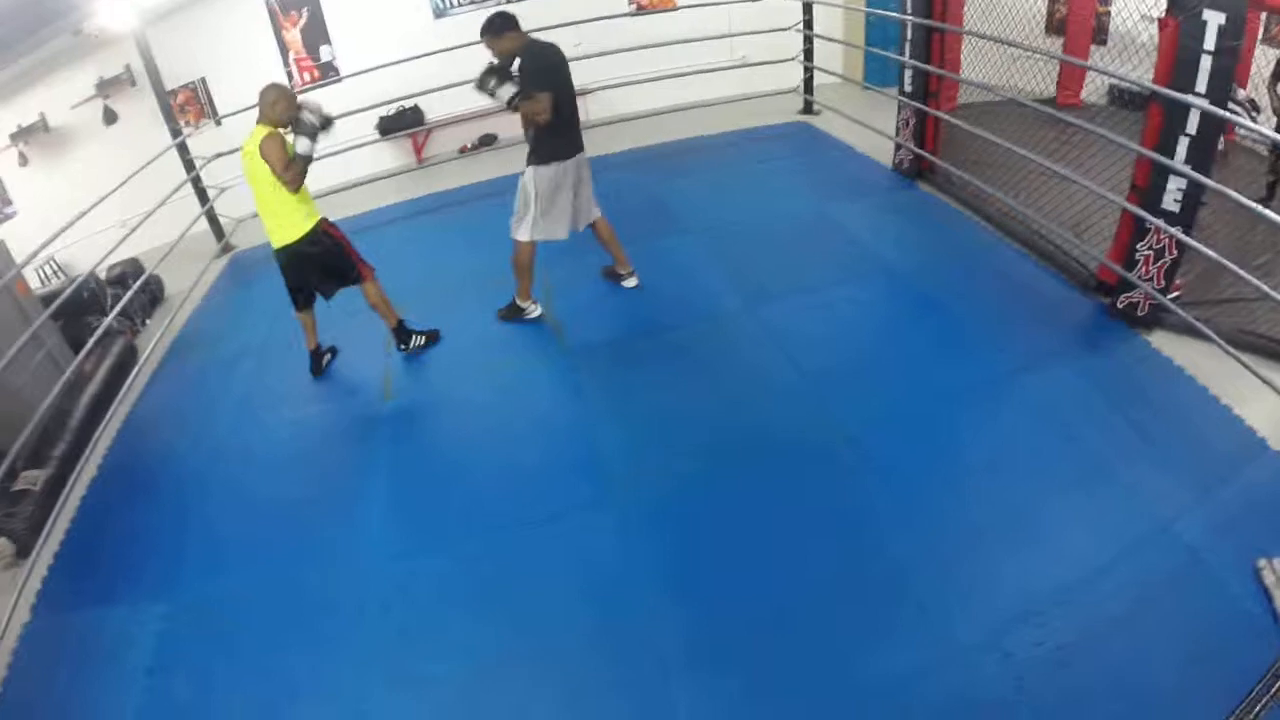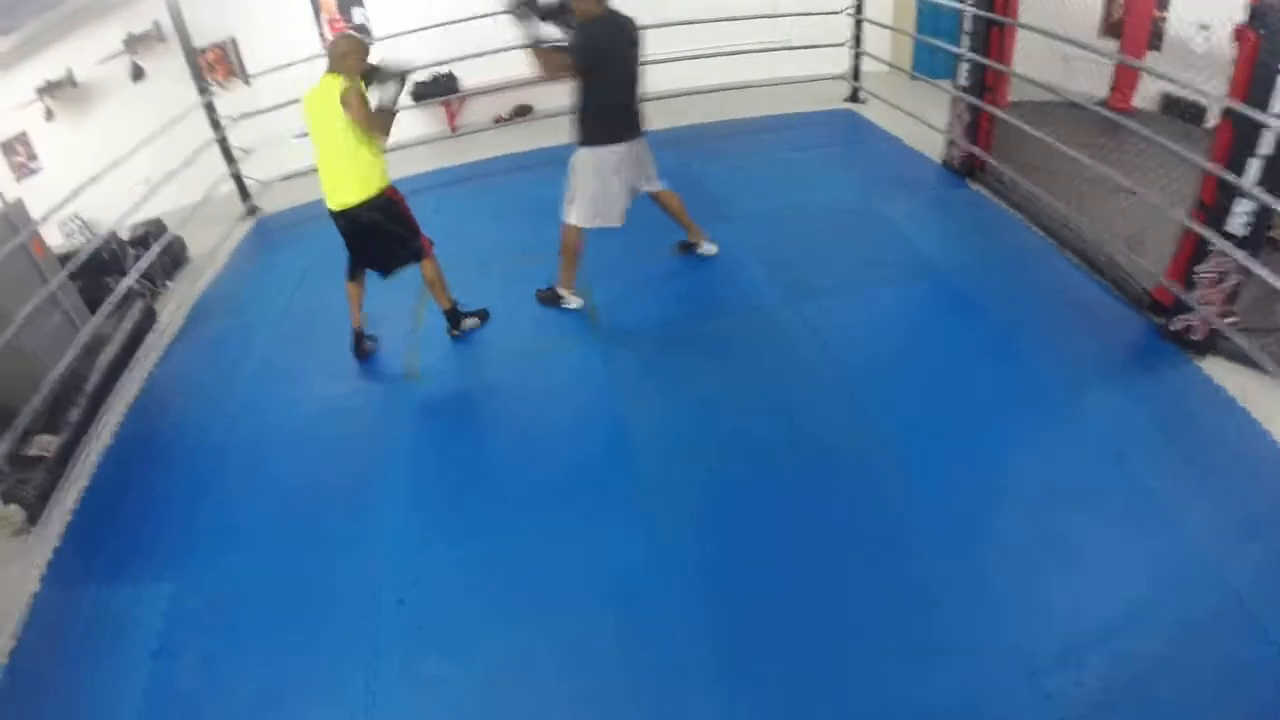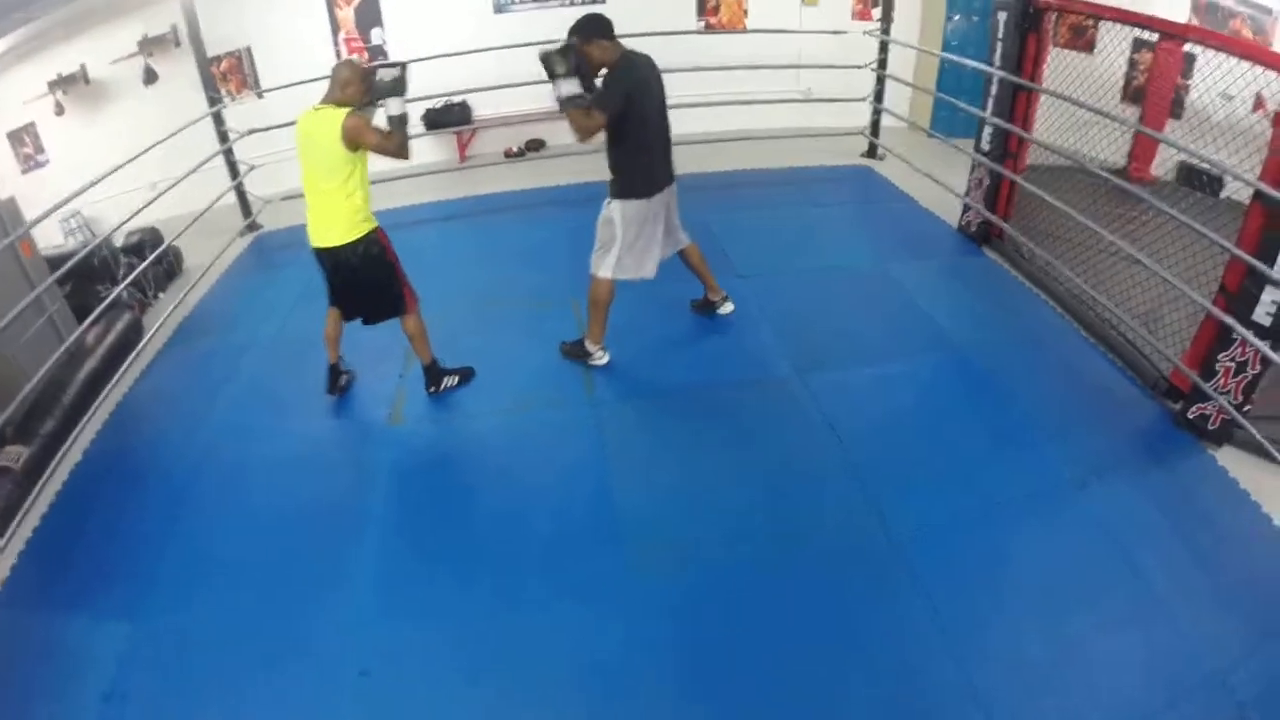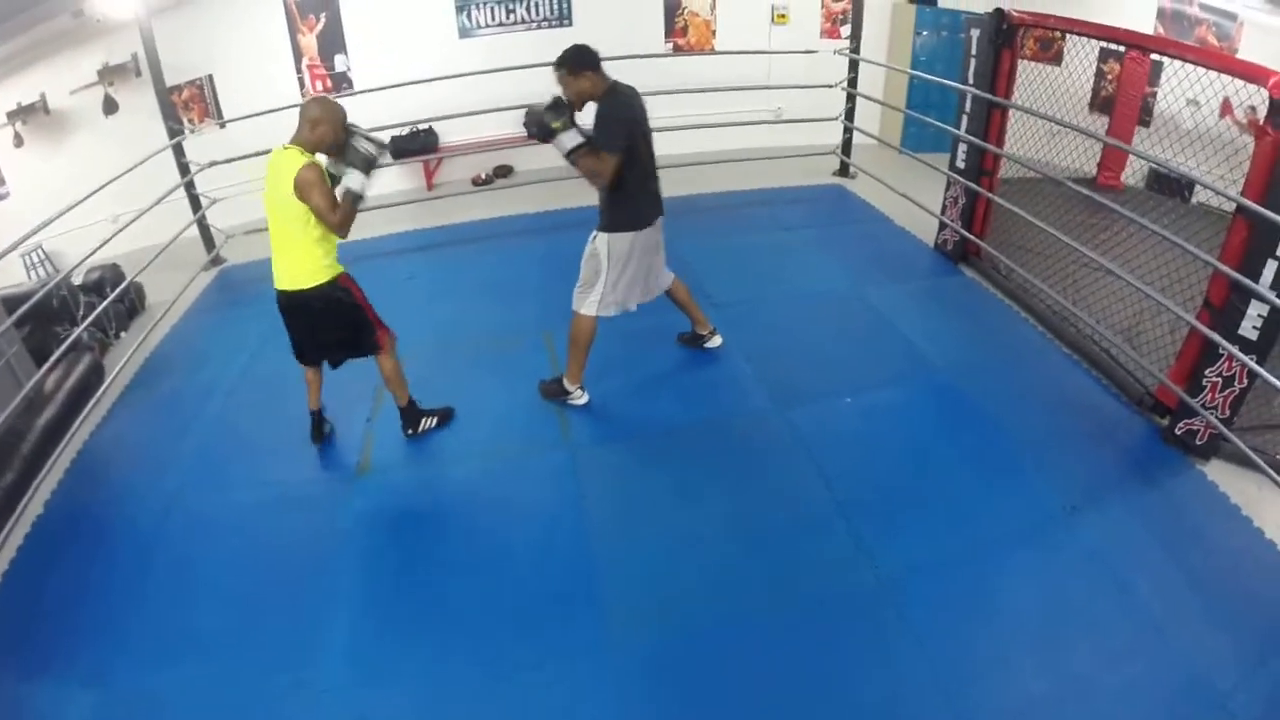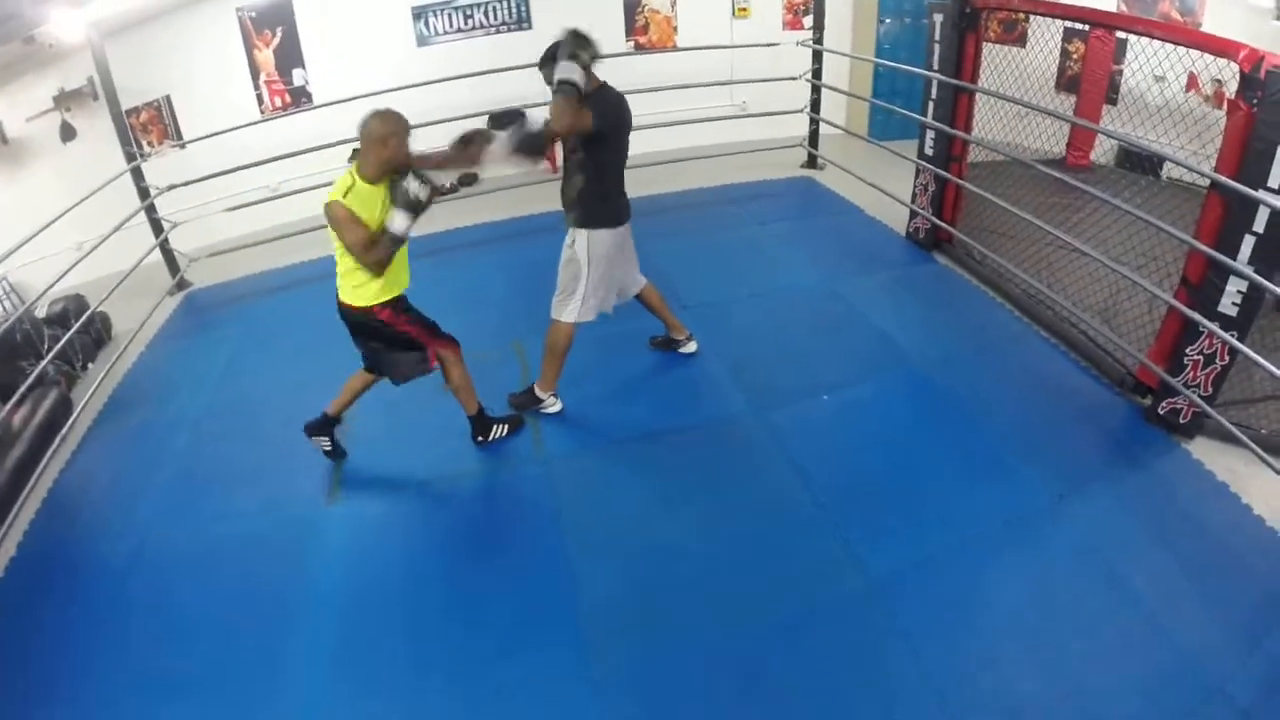
dt=0.7s
person 1, frame 1
left shoulder: (532, 61)
right shoulder: (548, 50)
left elbow: (541, 113)
left wrist: (505, 92)
right wrist: (511, 85)
left hip: (548, 158)
right hip: (572, 149)
left knee: (523, 232)
right knee: (591, 213)
left ankle: (525, 303)
right ankle: (624, 270)
person 1, frame 2
left shoulder: (594, 32)
left elbow: (554, 69)
left wrist: (532, 27)
right wrist: (572, 25)
left hip: (600, 141)
right hip: (629, 132)
left knee: (575, 215)
right knee: (654, 186)
left ankle: (565, 290)
right ankle: (699, 239)
person 1, frame 3
left shoulder: (621, 77)
right shoulder: (643, 63)
left elbow: (584, 130)
left wrist: (565, 83)
right wrist: (582, 85)
left hip: (633, 190)
right hip: (661, 178)
left knee: (603, 266)
right knee: (678, 239)
left ankle: (593, 346)
right ankle: (717, 297)
person 1, frame 4
left shoulder: (613, 110)
right shoulder: (624, 95)
left elbow: (600, 175)
left wrist: (564, 134)
right wrist: (564, 131)
left hip: (622, 224)
right hip: (648, 213)
left knee: (586, 301)
right knee: (661, 277)
left ankle: (572, 385)
right ankle: (705, 331)
person 1, frame 5
left shoulder: (609, 103)
right shoulder: (593, 101)
left elbow: (561, 124)
right elbow: (554, 132)
left wrist: (568, 74)
right wrist: (530, 138)
left hip: (594, 223)
right hip: (609, 216)
left knee: (565, 308)
right knee: (632, 281)
left ankle: (545, 394)
right ankle: (681, 337)
person 2, frame 1
left shoulder: (250, 144)
right shoulder: (271, 139)
right elbow: (293, 182)
left wrist: (302, 138)
right wrist: (305, 139)
left hip: (282, 243)
right hip: (308, 231)
left knee: (304, 299)
right knee: (364, 275)
left ankle: (316, 356)
right ankle: (404, 337)
person 2, frame 2
left shoulder: (310, 98)
right shoulder: (347, 89)
right elbow: (378, 131)
left wrist: (366, 98)
right wrist: (388, 94)
left hip: (338, 204)
right hip: (371, 194)
left knee: (356, 269)
right knee: (422, 251)
left ankle: (359, 340)
right ankle: (455, 319)
person 2, frame 3
left shoulder: (306, 121)
right shoulder: (349, 121)
right elbow: (400, 151)
left wrist: (374, 97)
right wrist: (394, 100)
left hip: (321, 240)
right hip: (356, 237)
left knee: (338, 303)
right knee: (407, 304)
left ankle: (334, 374)
right ankle: (434, 376)
person 2, frame 4
left shoulder: (277, 158)
right shoulder: (307, 170)
right elbow: (340, 226)
left wrist: (338, 172)
right wrist: (357, 175)
left hip: (286, 285)
right hip: (322, 282)
left knee: (310, 356)
right knee: (382, 343)
left ankle: (316, 423)
right ankle: (411, 417)
person 2, frame 5
left shoulder: (388, 170)
right shoulder: (339, 206)
left elbow: (439, 160)
right elbow: (375, 265)
right wrist: (403, 216)
left hip: (372, 299)
right hip: (370, 304)
left knee: (376, 368)
right knee: (447, 352)
left ankle: (323, 424)
right ankle: (482, 426)
